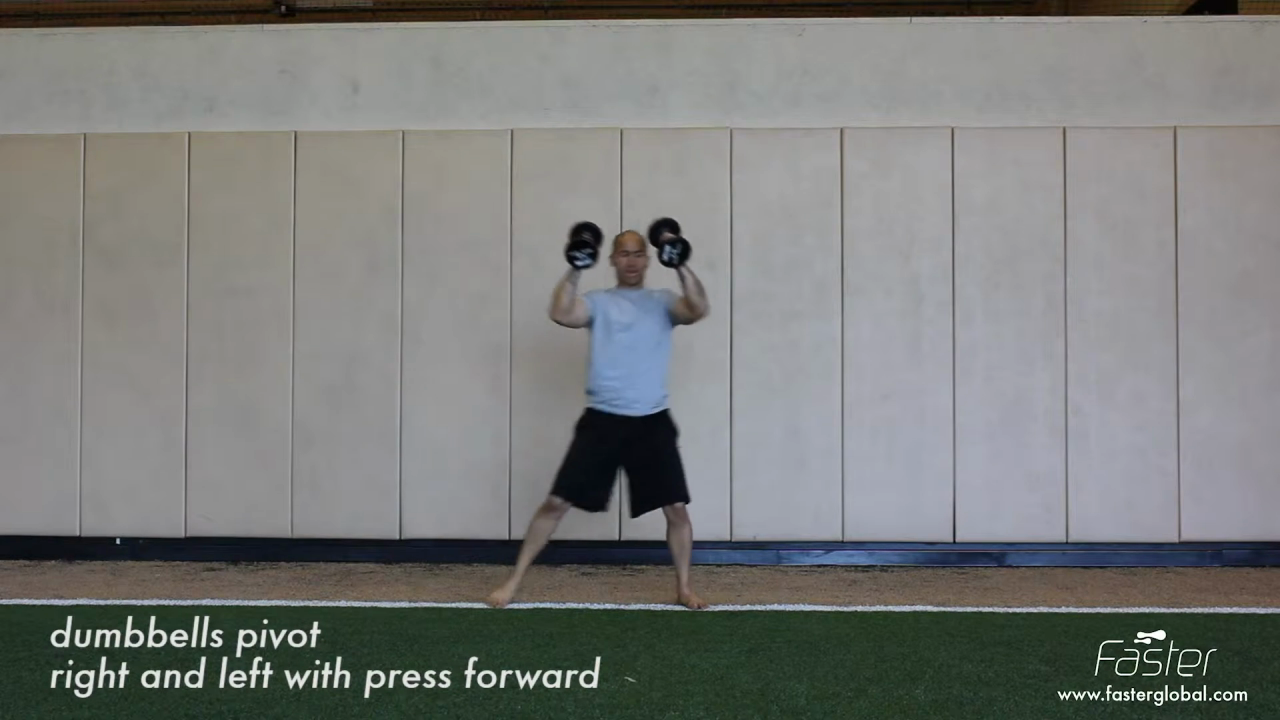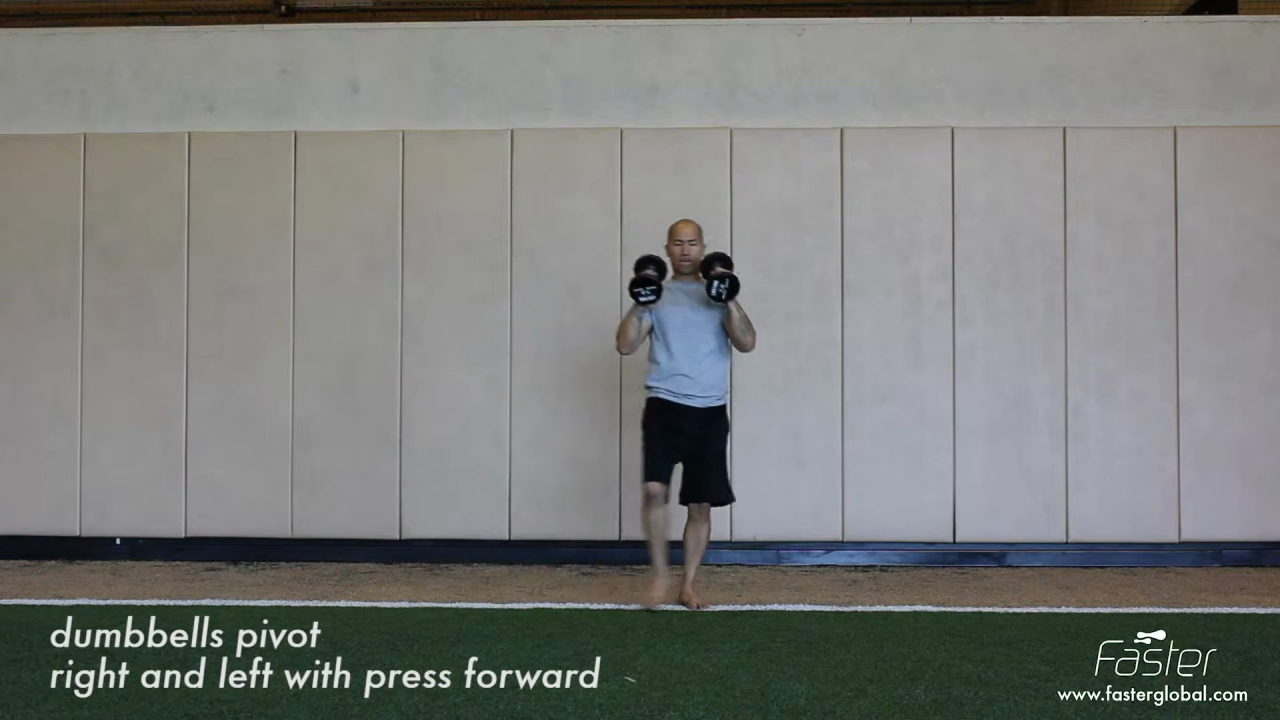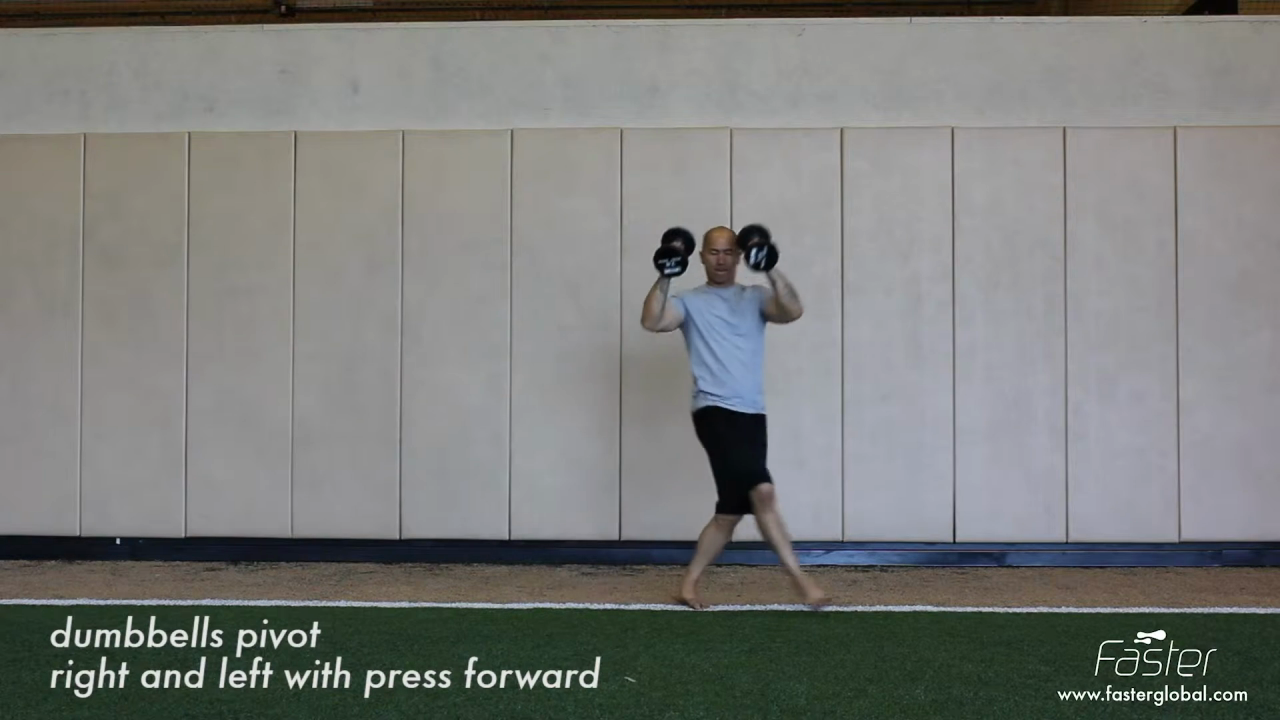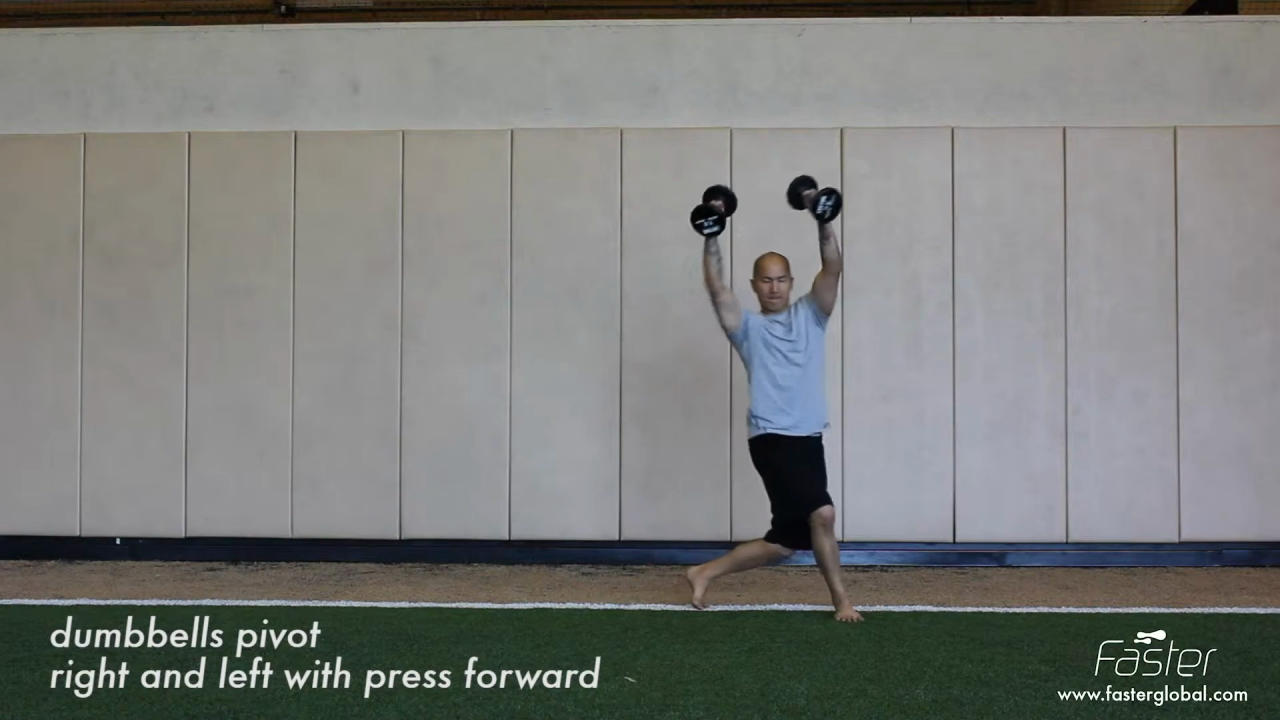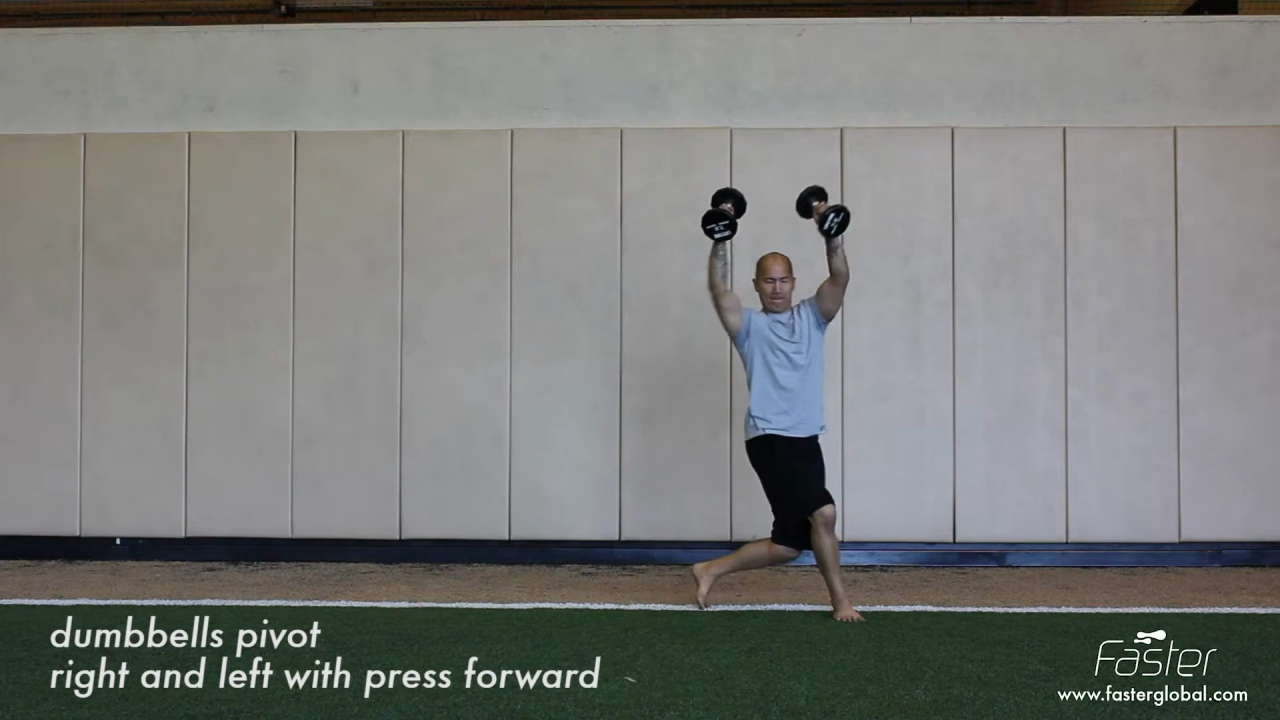
dt=0.4s
person 1, frame 1
left shoulder: (665, 301)
right shoulder: (597, 302)
left elbow: (698, 309)
right elbow: (563, 315)
left wrist: (680, 264)
right wrist: (576, 269)
left hip: (651, 423)
right hip: (602, 420)
left knee: (676, 506)
right knee: (556, 503)
left ankle: (684, 587)
right ankle: (513, 582)
person 1, frame 2
left shoulder: (718, 295)
right shoulder: (657, 297)
left elbow: (746, 343)
right elbow: (625, 345)
left wrist: (728, 299)
right wrist: (639, 303)
left hip: (710, 412)
right hip: (665, 406)
left knee: (701, 504)
right knee: (653, 489)
left ankle: (689, 585)
right ankle: (660, 573)
person 1, frame 3
left shoulder: (755, 296)
right shoulder: (690, 300)
left elbow: (792, 311)
right elbow: (652, 321)
left wrist: (770, 268)
right wrist: (666, 275)
left hip: (752, 414)
right hip: (715, 411)
left knee: (732, 509)
right knee: (762, 492)
left ankle: (689, 582)
right ankle: (800, 579)
person 1, frame 4
left shoulder: (811, 316)
right shoulder: (748, 326)
left elbow: (832, 268)
right elbow: (716, 287)
left wrist: (822, 219)
right wrist: (711, 235)
left hip: (809, 440)
right hip: (772, 439)
left knee: (782, 543)
right knee: (823, 514)
left ankle: (705, 574)
right ankle: (840, 598)
person 1, frame 5
left shoulder: (812, 317)
right shoulder: (749, 325)
left elbow: (839, 278)
right elbow: (720, 290)
left wrist: (831, 233)
right wrist: (720, 240)
left hip: (806, 441)
right hip: (770, 441)
left knee: (788, 544)
right knee: (824, 514)
left ankle: (710, 570)
right ankle: (840, 599)
